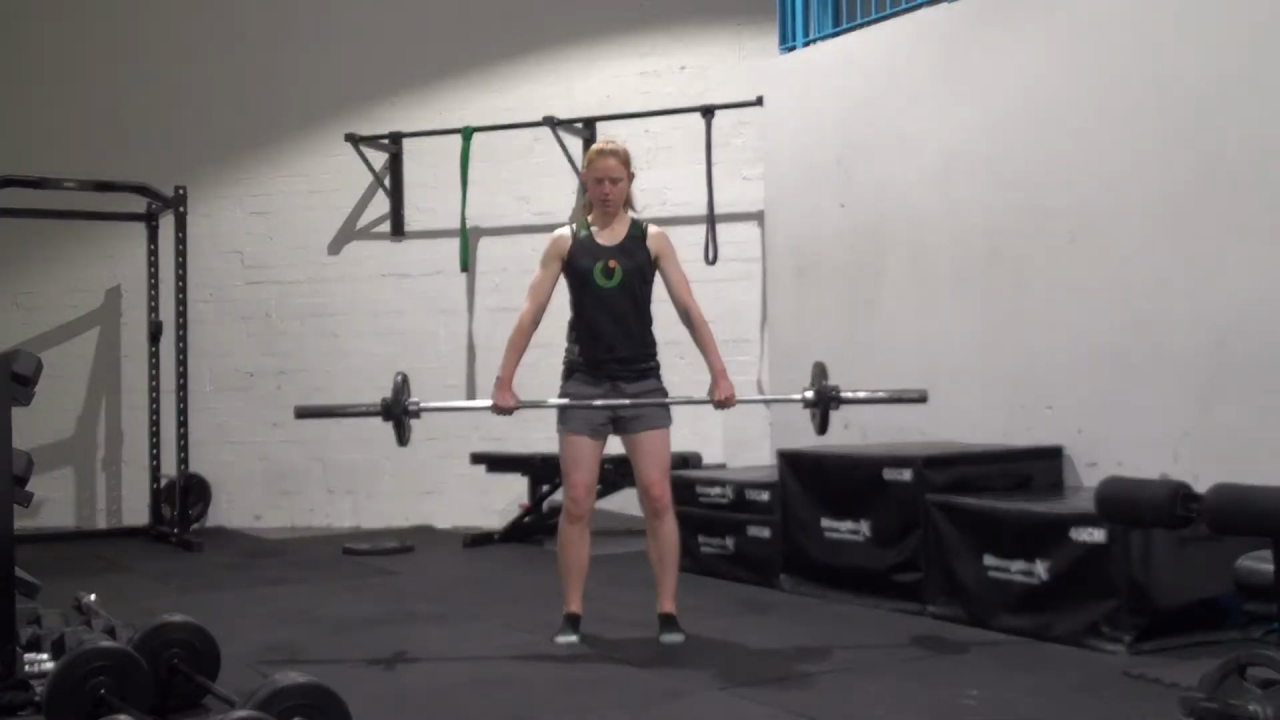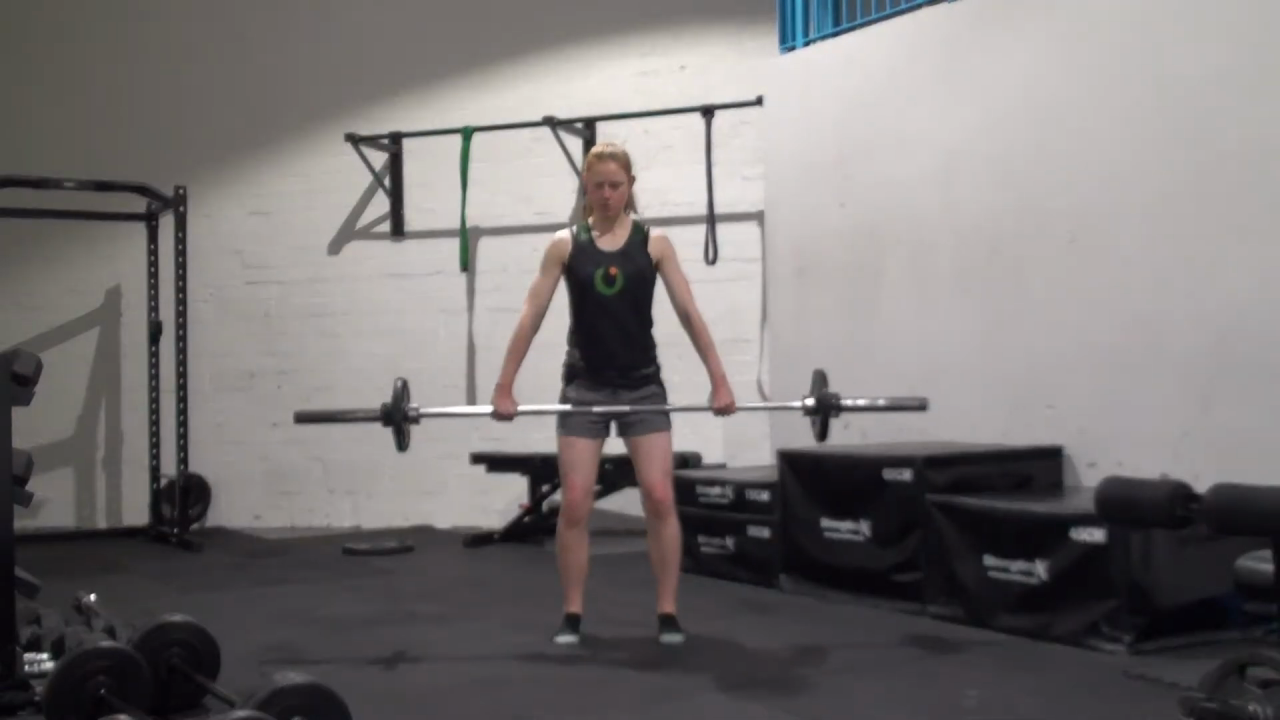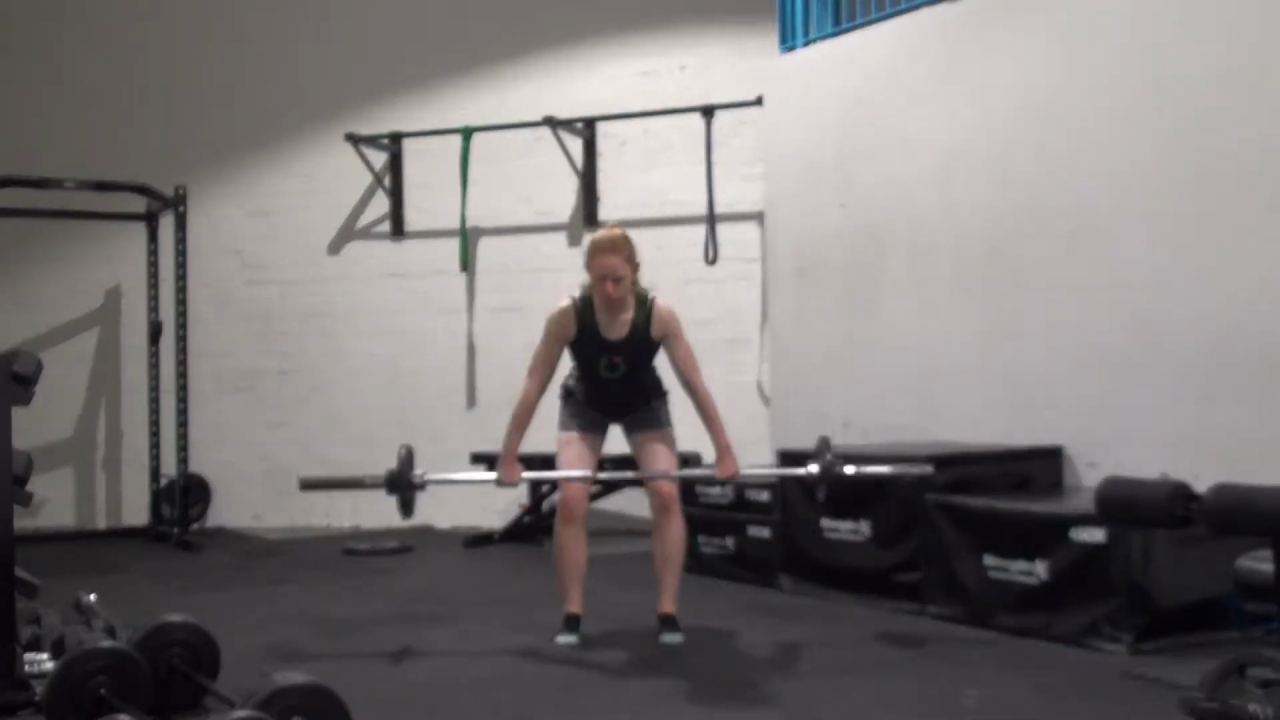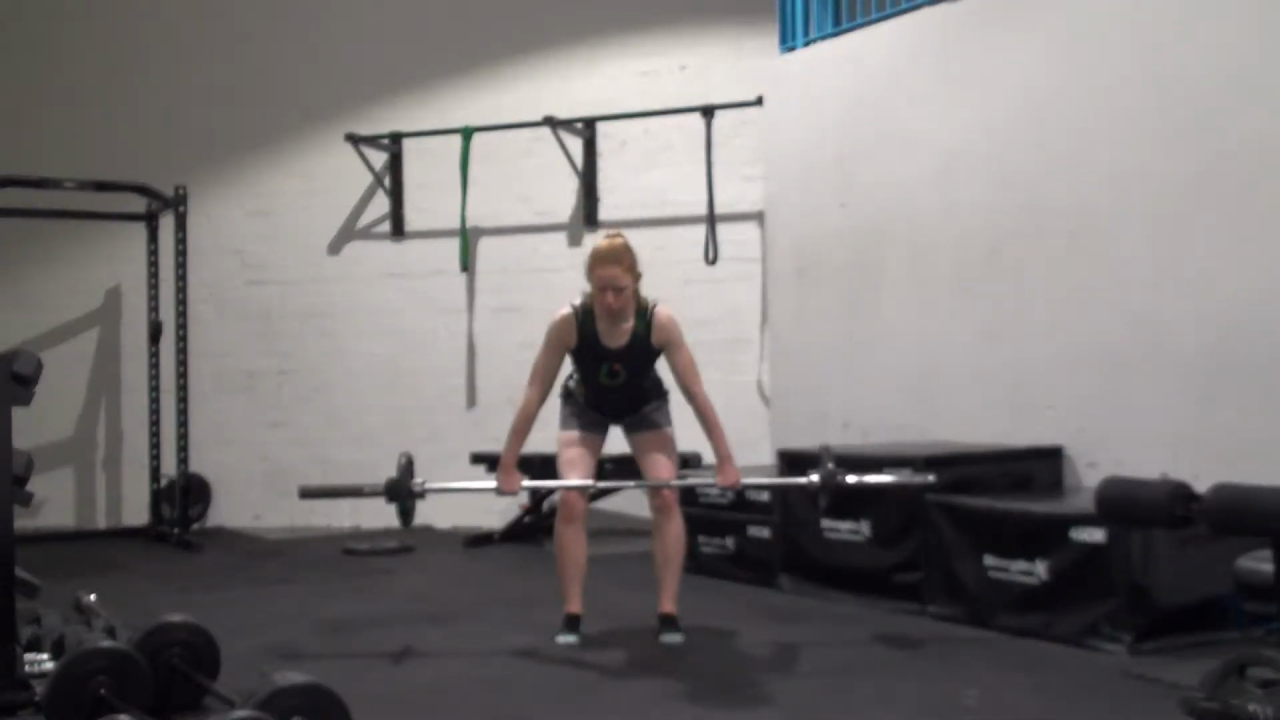
dt=0.5s
person 1, frame 1
left shoulder: (652, 239)
right shoulder: (565, 241)
left elbow: (688, 309)
right elbow: (531, 313)
left wrist: (719, 374)
right wrist: (504, 380)
left hip: (641, 381)
right hip: (583, 382)
left knee: (657, 498)
right knee: (576, 502)
left ankle: (667, 612)
right ankle: (572, 614)
person 1, frame 2
left shoulder: (654, 242)
right shoulder: (565, 244)
left elbow: (689, 314)
right elbow: (531, 317)
left wrist: (719, 380)
right wrist: (504, 385)
left hip: (642, 385)
right hip: (584, 386)
left knee: (660, 500)
right knee: (574, 504)
left ankle: (668, 613)
right ankle: (571, 615)
person 1, frame 3
left shoulder: (659, 314)
right shoulder: (566, 316)
left elbow: (695, 385)
right elbow: (533, 387)
left wrist: (724, 451)
right wrist: (509, 455)
left hip: (644, 406)
right hip: (584, 407)
left knee: (666, 495)
right knee: (571, 501)
left ankle: (668, 614)
right ankle: (571, 616)
person 1, frame 4
left shoulder: (660, 321)
right shoulder: (567, 323)
left elbow: (696, 393)
right elbow: (534, 395)
left wrist: (725, 460)
right wrist: (508, 464)
left hip: (644, 406)
right hip: (585, 407)
left knee: (667, 497)
right knee: (571, 501)
left ankle: (668, 613)
right ankle: (572, 615)
